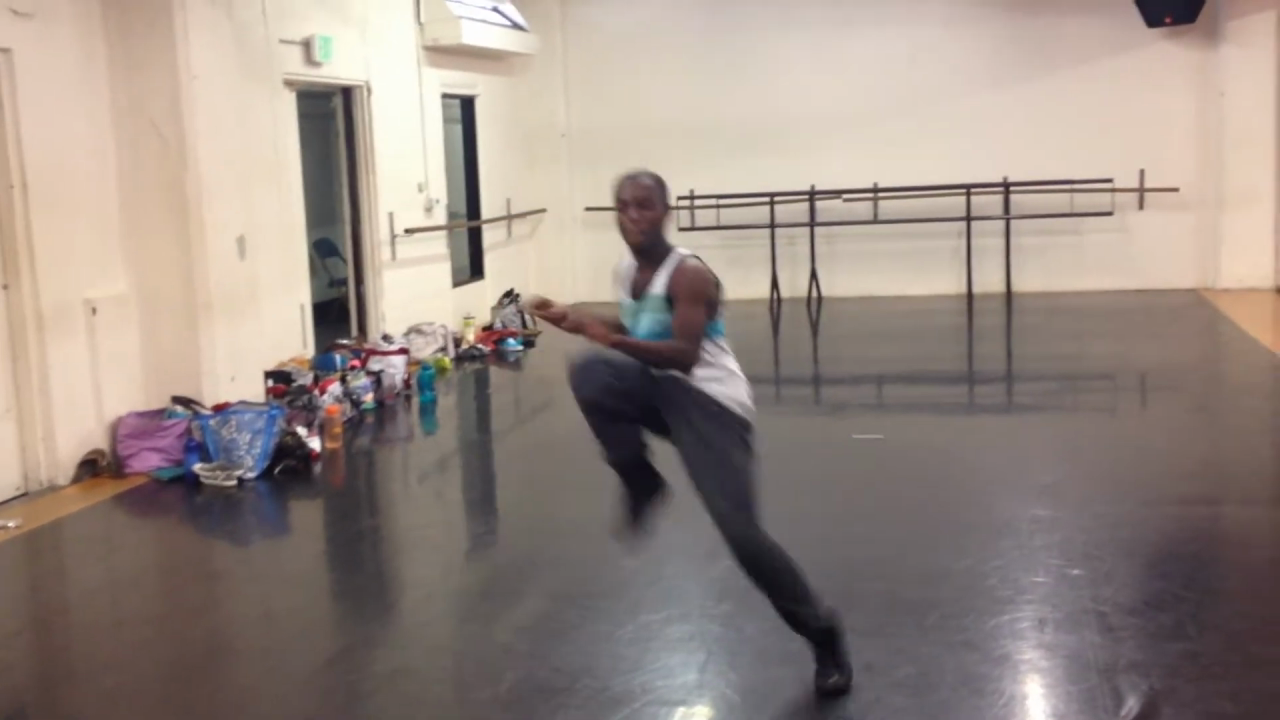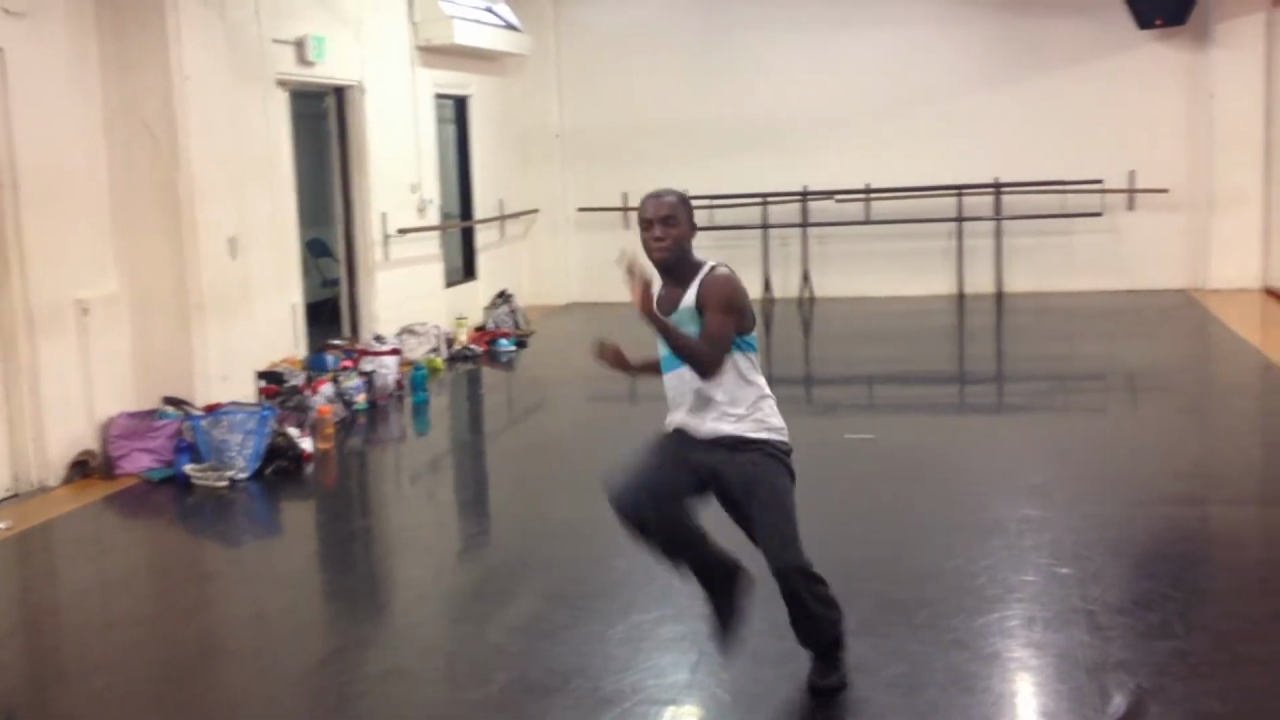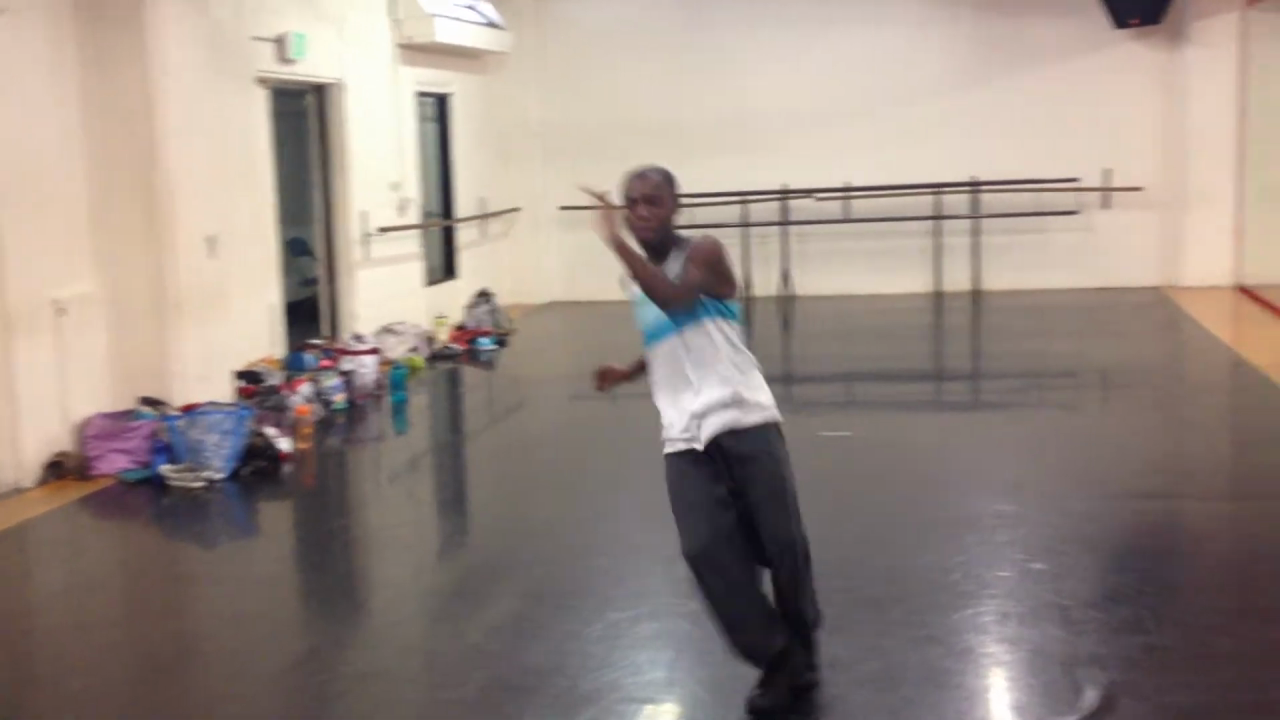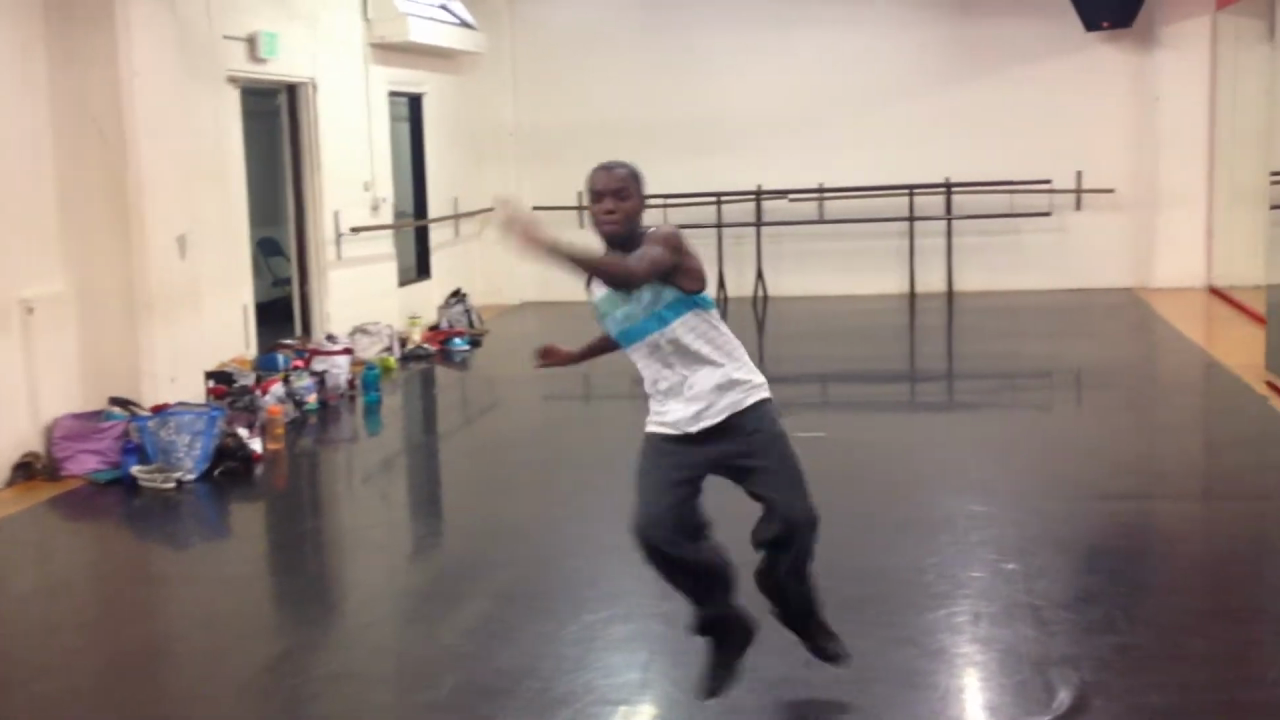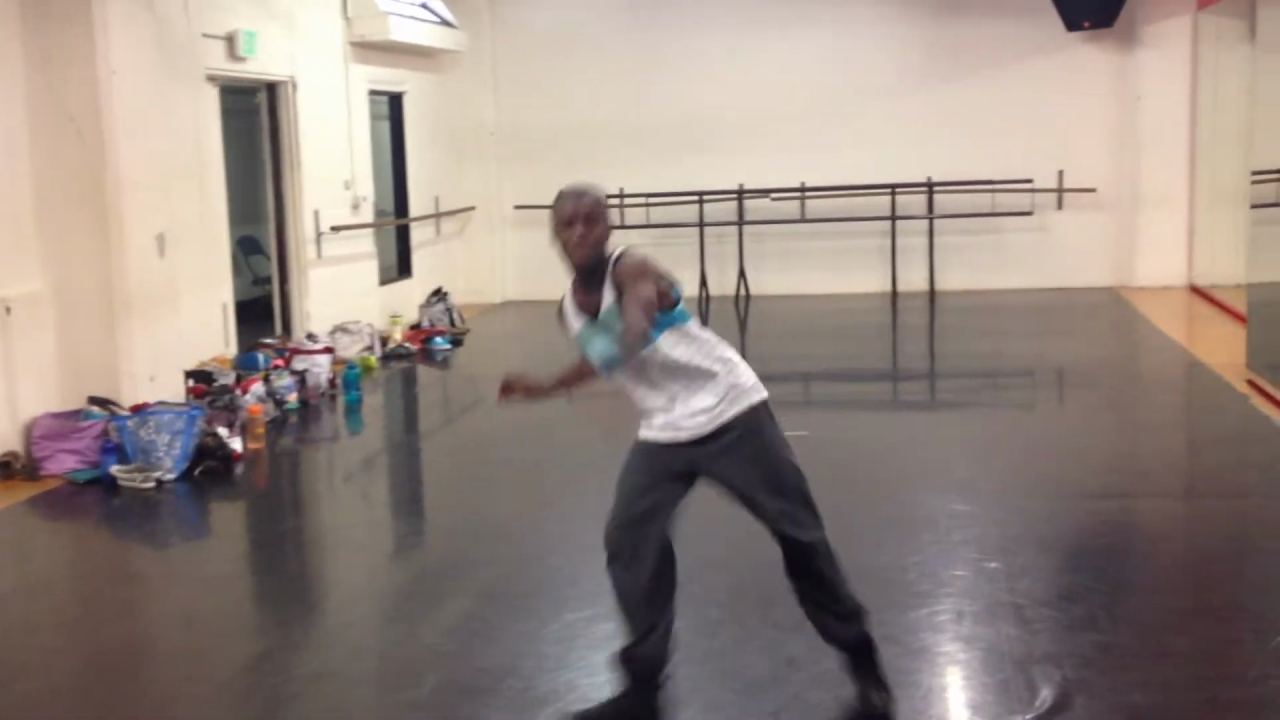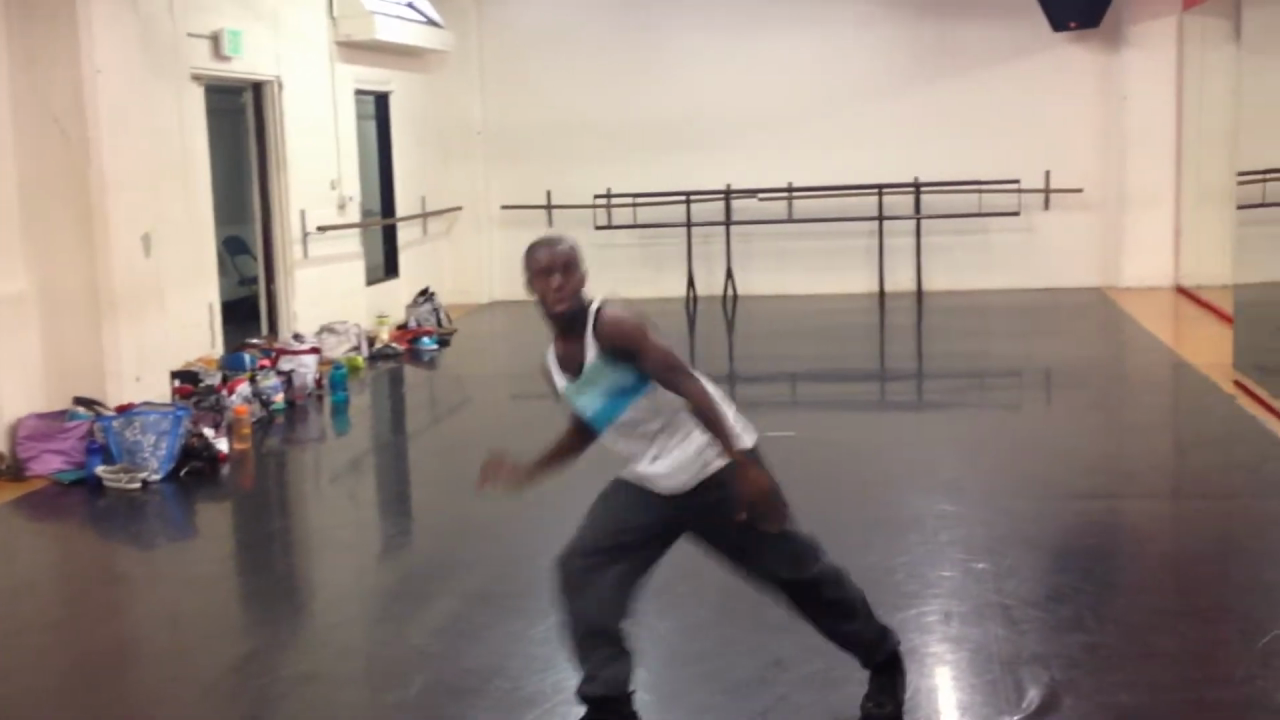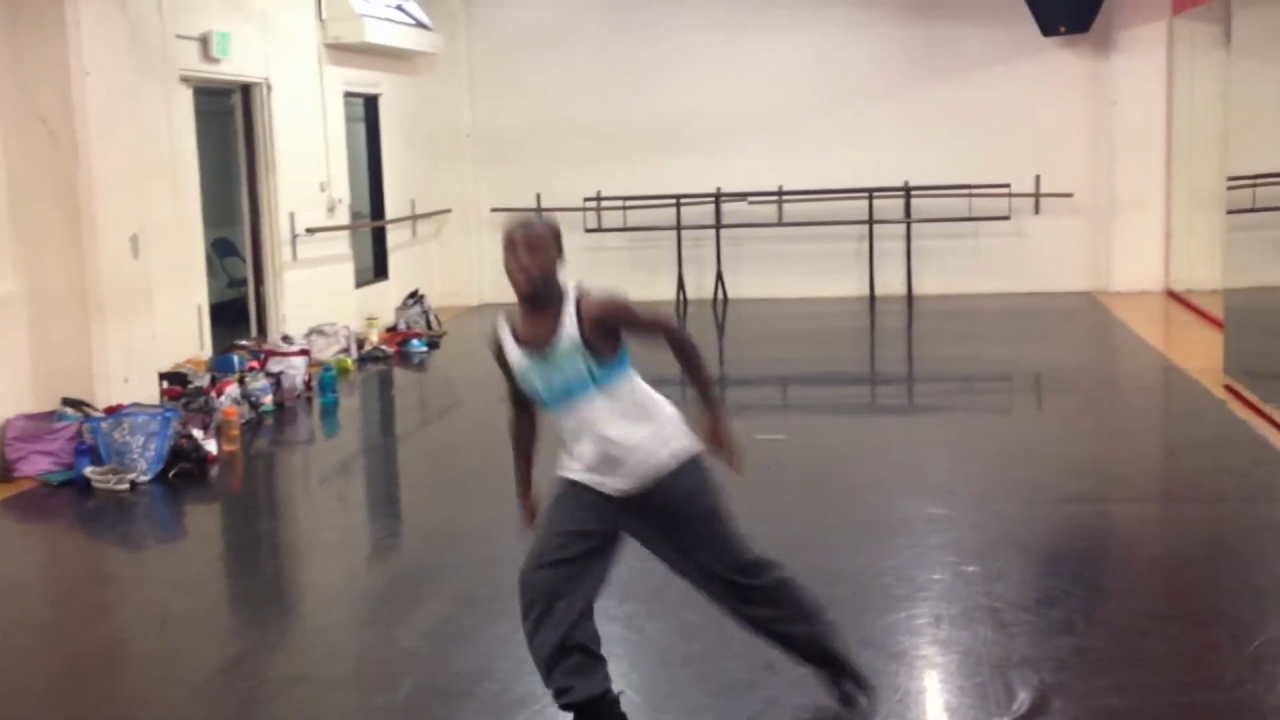
dt=0.1s
person 1, frame 1
left shoulder: (689, 274)
right shoulder: (626, 272)
left elbow: (684, 356)
left wrist: (613, 339)
right wrist: (572, 320)
left hip: (716, 404)
right hip: (663, 395)
left knee: (742, 534)
right knee: (590, 375)
left ankle: (822, 636)
right ankle: (644, 484)
person 1, frame 2
left shoulder: (721, 285)
right shoulder: (659, 296)
left elbow: (709, 362)
left wrist: (651, 317)
right wrist: (631, 364)
left hip: (749, 437)
right hip: (693, 433)
left knee: (785, 561)
right knee: (632, 501)
left ankle: (827, 650)
right ankle: (719, 575)
person 1, frame 3
left shoulder: (703, 252)
right shoulder: (640, 279)
left elbow: (673, 298)
left wrist: (617, 244)
right wrist: (626, 372)
left hip: (746, 422)
right hip: (686, 435)
left knee: (784, 546)
right knee: (709, 556)
left ankle: (798, 644)
right ankle: (774, 661)
person 1, frame 4
left shoulder: (666, 245)
right shoulder: (598, 281)
left elbow: (633, 275)
left wrist: (549, 246)
right wrist: (575, 353)
left hip: (737, 403)
right hip: (671, 421)
left knee: (791, 521)
right knee: (660, 533)
left ankle: (799, 611)
right ankle: (725, 625)
person 1, frame 5
left shoulder: (631, 269)
right shoulder: (568, 309)
left elbow: (641, 317)
left wrist: (632, 344)
right wrist: (544, 387)
left hip: (730, 412)
right hip: (666, 431)
left knee: (799, 533)
right knee: (628, 538)
left ankle: (856, 650)
person 1, frame 6
left shoulder: (614, 326)
right shoulder: (554, 363)
left elbow: (689, 384)
left wrist: (743, 460)
right wrist: (530, 470)
left hip: (713, 461)
right hip: (653, 477)
left knee: (792, 571)
right knee: (583, 571)
left ankle: (883, 661)
person 1, frame 7
left shoulder: (594, 311)
right shoulder: (503, 340)
left elbow: (675, 335)
right elbow: (523, 411)
left wrist: (712, 410)
right wrist: (524, 486)
left hip: (661, 462)
right hip: (589, 481)
left knee: (736, 572)
right knee: (543, 583)
left ankle: (834, 664)
